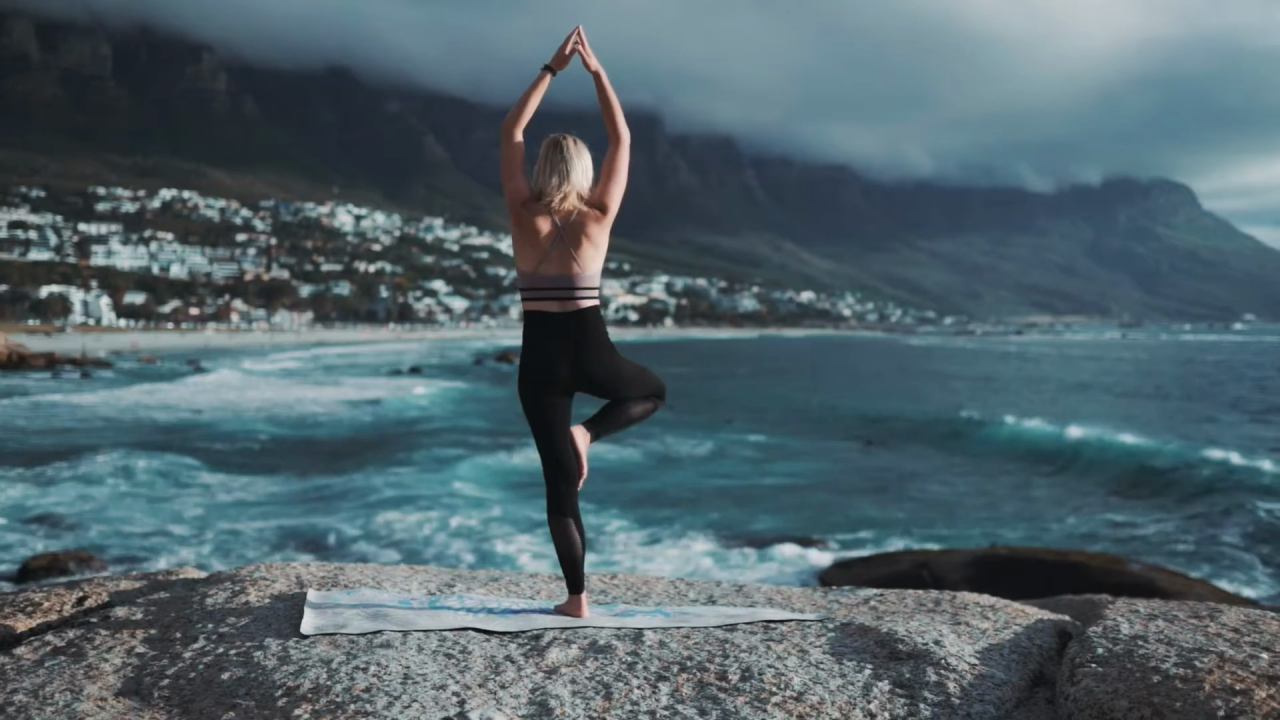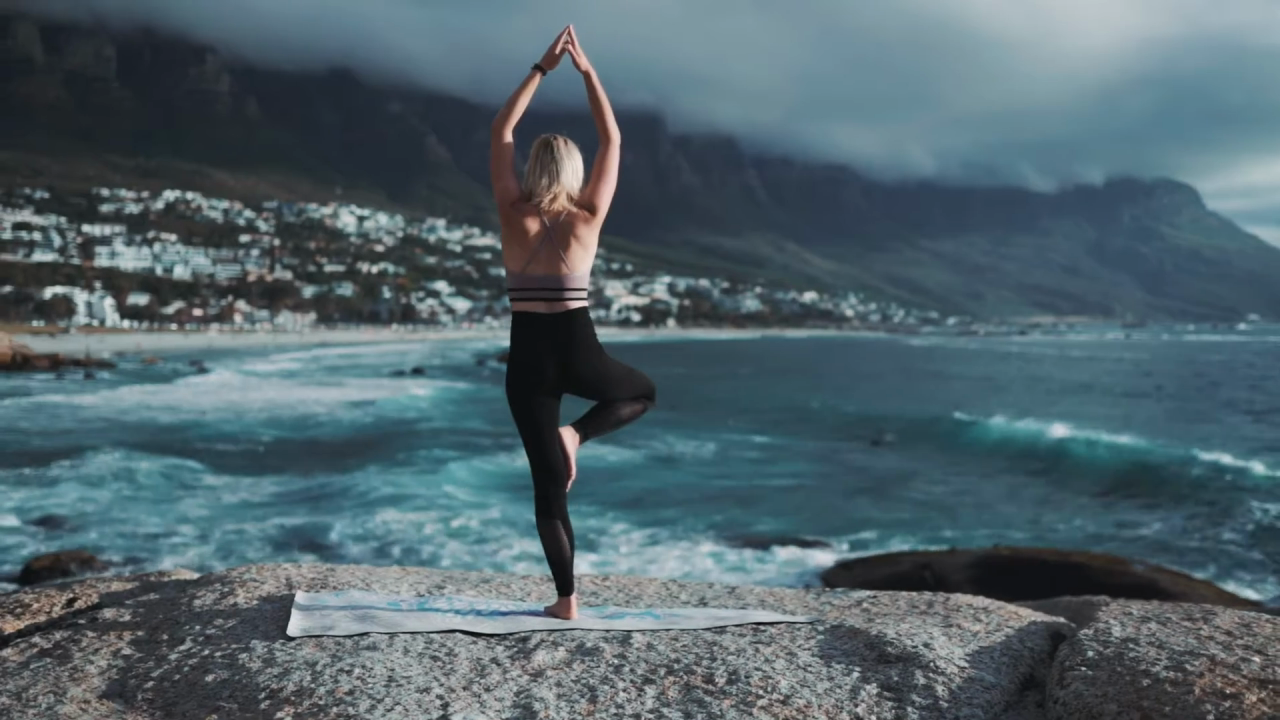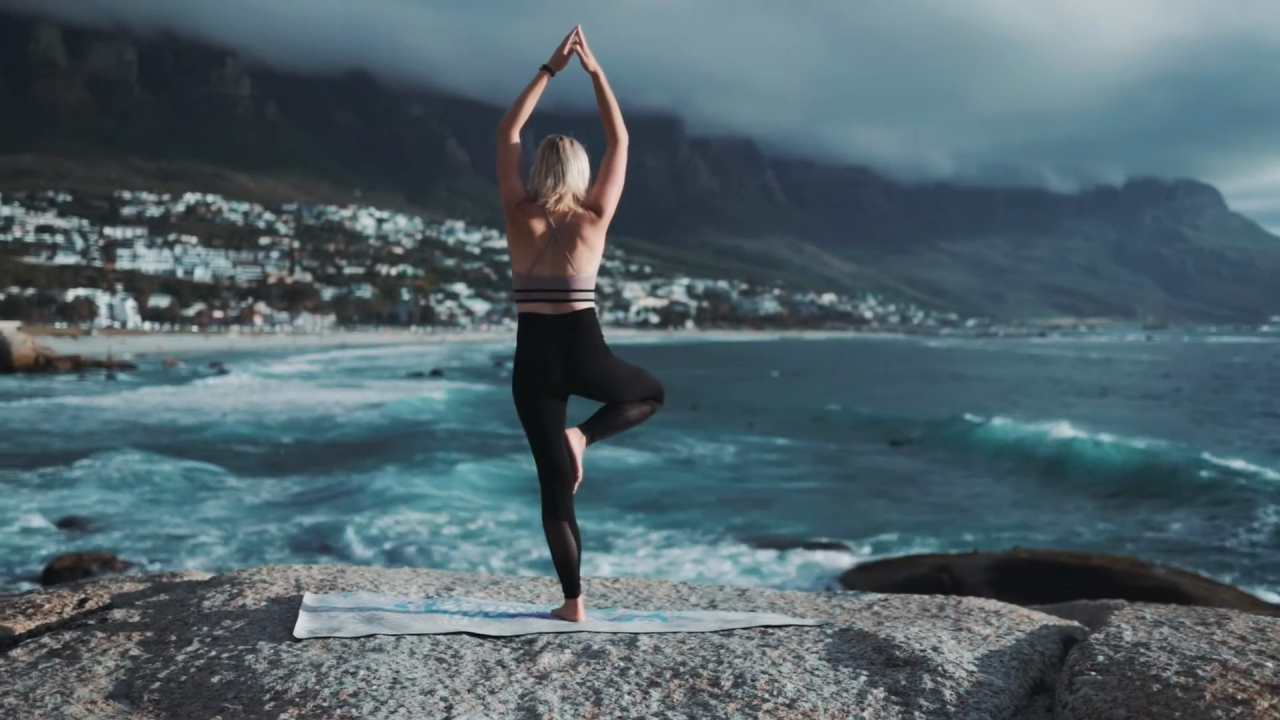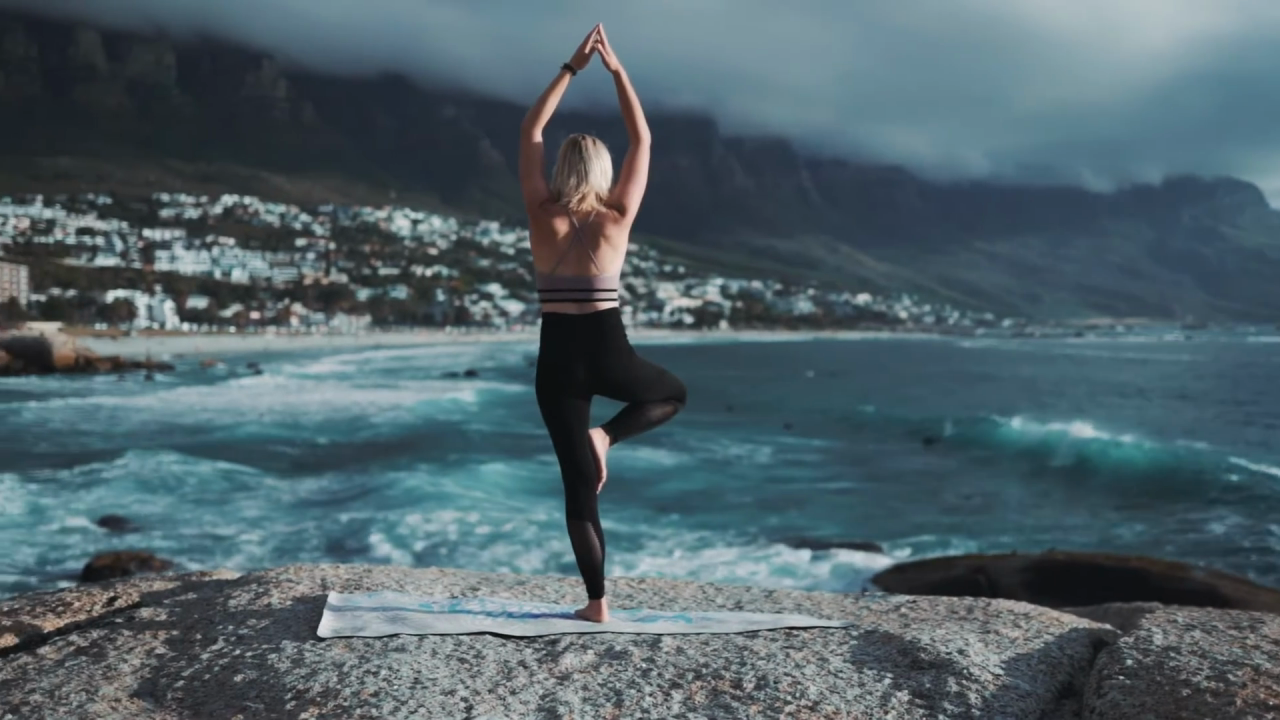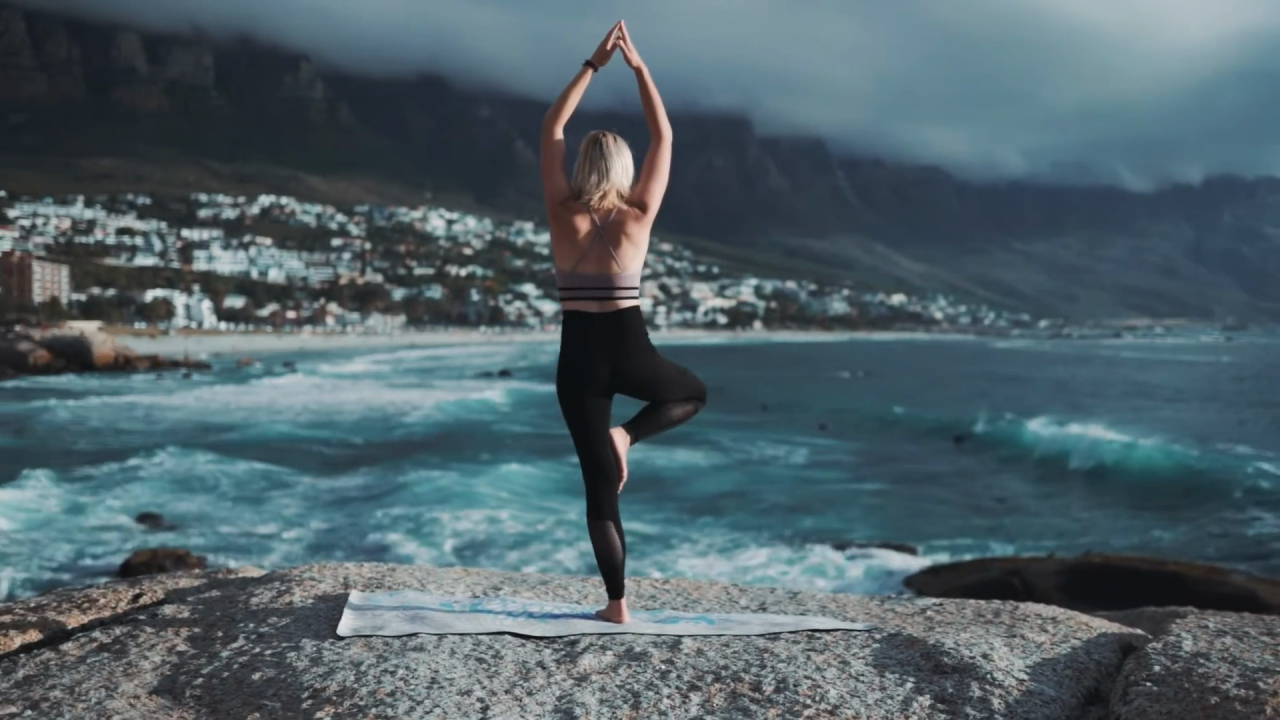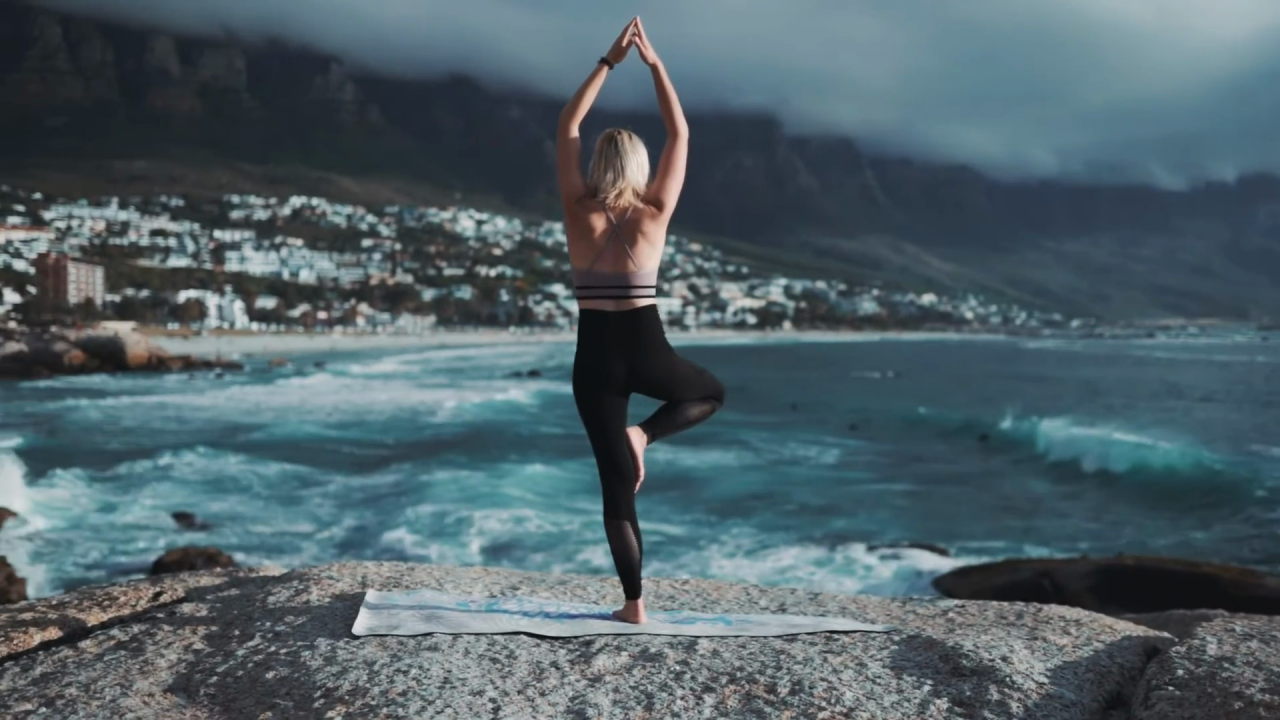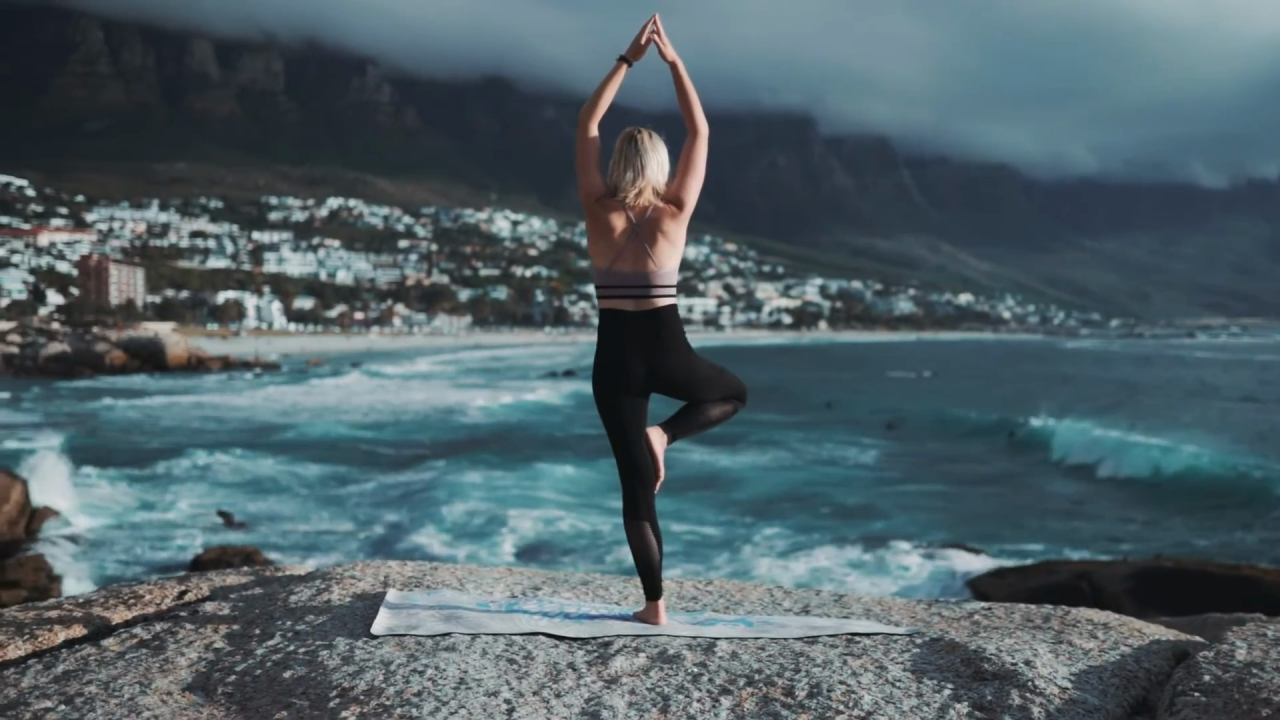
dt=0.4s
person 1, frame 1
left shoulder: (523, 216)
right shoulder: (598, 217)
left elbow: (511, 133)
right elbow: (621, 137)
left wrist: (551, 69)
right wrist: (595, 69)
left hip: (540, 358)
right hip: (590, 353)
left knee: (560, 483)
right knee: (653, 390)
left ankle: (577, 598)
right ankle: (587, 432)
person 1, frame 2
left shoulder: (513, 216)
right shoulder: (587, 218)
left elbow: (500, 133)
right elbow: (612, 138)
left wrist: (542, 68)
right wrist: (585, 68)
left hip: (528, 359)
right hip: (578, 354)
left knee: (548, 485)
right knee: (643, 391)
left ankle: (566, 601)
right ankle: (576, 434)
person 1, frame 3
left shoulder: (519, 217)
right shoulder: (594, 220)
left elbow: (508, 133)
right elbow: (620, 140)
left wrist: (550, 69)
right wrist: (594, 70)
left hip: (534, 360)
right hip: (584, 355)
left knee: (555, 487)
right knee: (651, 393)
left ankle: (573, 603)
right ankle: (583, 436)
person 1, frame 4
left shoulder: (542, 217)
right shoulder: (617, 219)
left elbow: (530, 132)
right elbow: (642, 138)
left wrist: (571, 68)
right wrist: (615, 68)
left hip: (558, 361)
right hip: (609, 355)
left knee: (578, 487)
right knee: (674, 393)
left ankle: (597, 604)
right ankle: (607, 436)
person 1, frame 5
left shoulder: (563, 214)
right shoulder: (639, 217)
left elbow: (552, 129)
right elbow: (664, 136)
left wrist: (593, 64)
right wrist: (638, 66)
left hip: (579, 359)
right hip: (630, 353)
left knee: (599, 487)
right knee: (694, 392)
left ankle: (617, 605)
right ankle: (628, 435)
person 1, frame 6
left shoulder: (578, 213)
right shoulder: (654, 214)
left elbow: (567, 127)
right elbow: (680, 132)
left wrist: (609, 61)
right wrist: (652, 61)
left hip: (595, 358)
right hip: (646, 352)
left knee: (616, 486)
right knee: (711, 391)
left ankle: (634, 605)
right ankle: (645, 434)
person 1, frame 7
left shoulder: (598, 212)
right shoulder: (674, 214)
left elbow: (586, 126)
right elbow: (699, 131)
left wrist: (627, 59)
right wrist: (672, 60)
left hip: (615, 358)
right hip: (666, 352)
left knee: (636, 488)
right knee: (734, 393)
left ankle: (655, 607)
right ankle: (665, 434)
